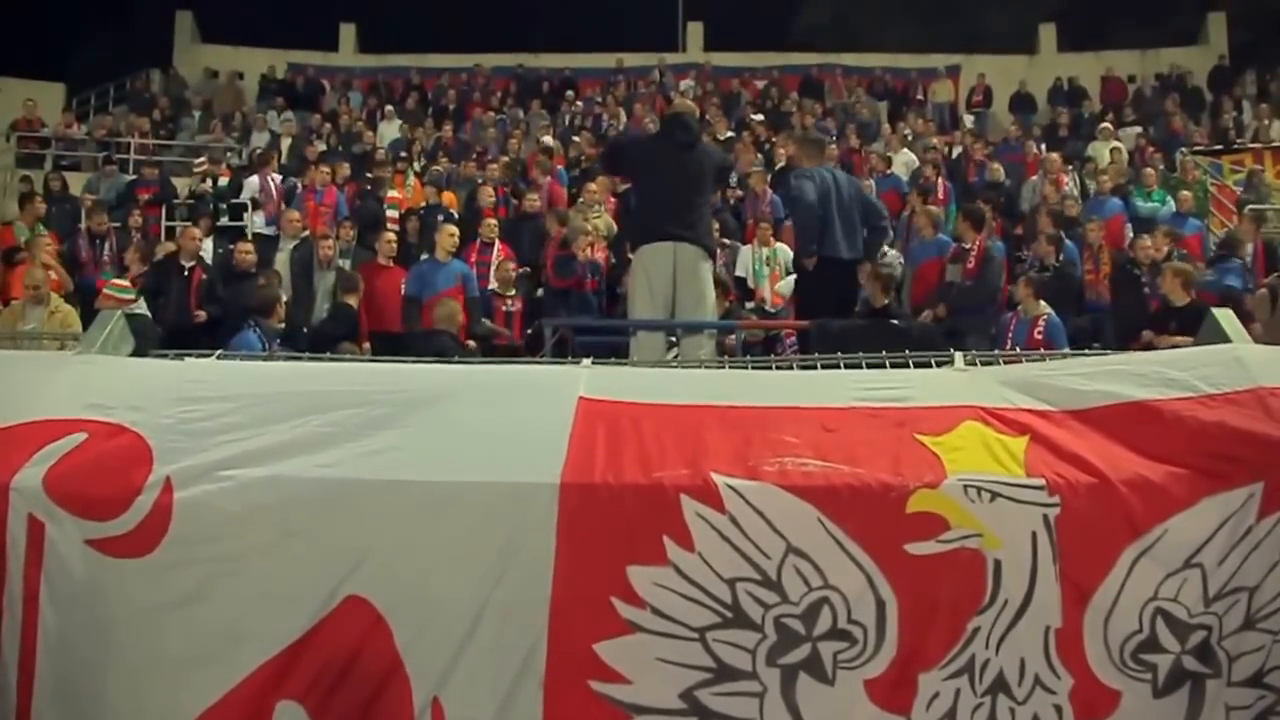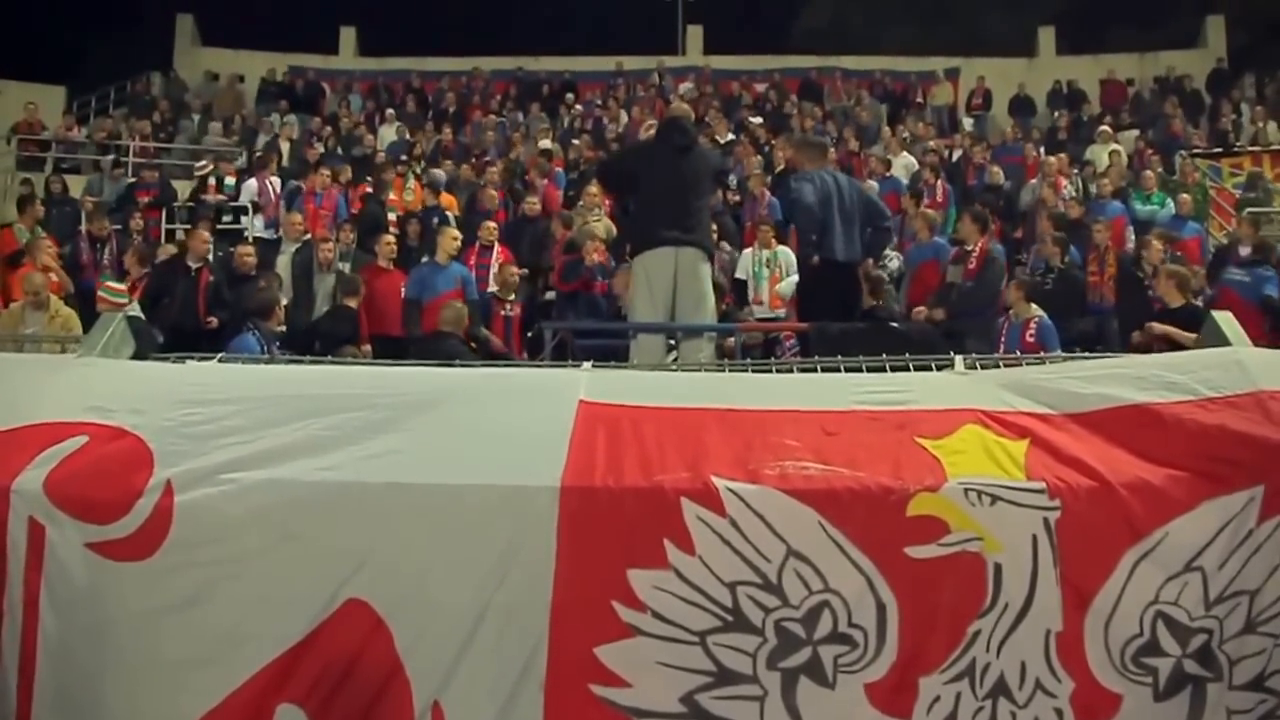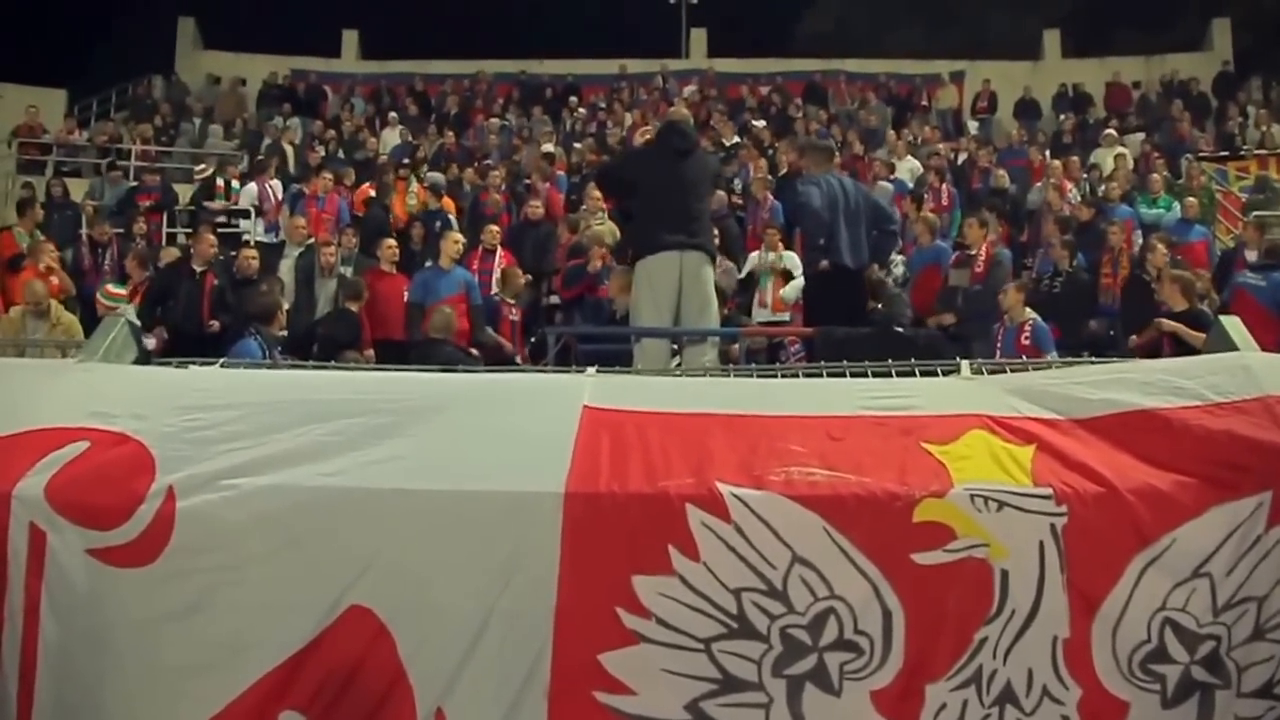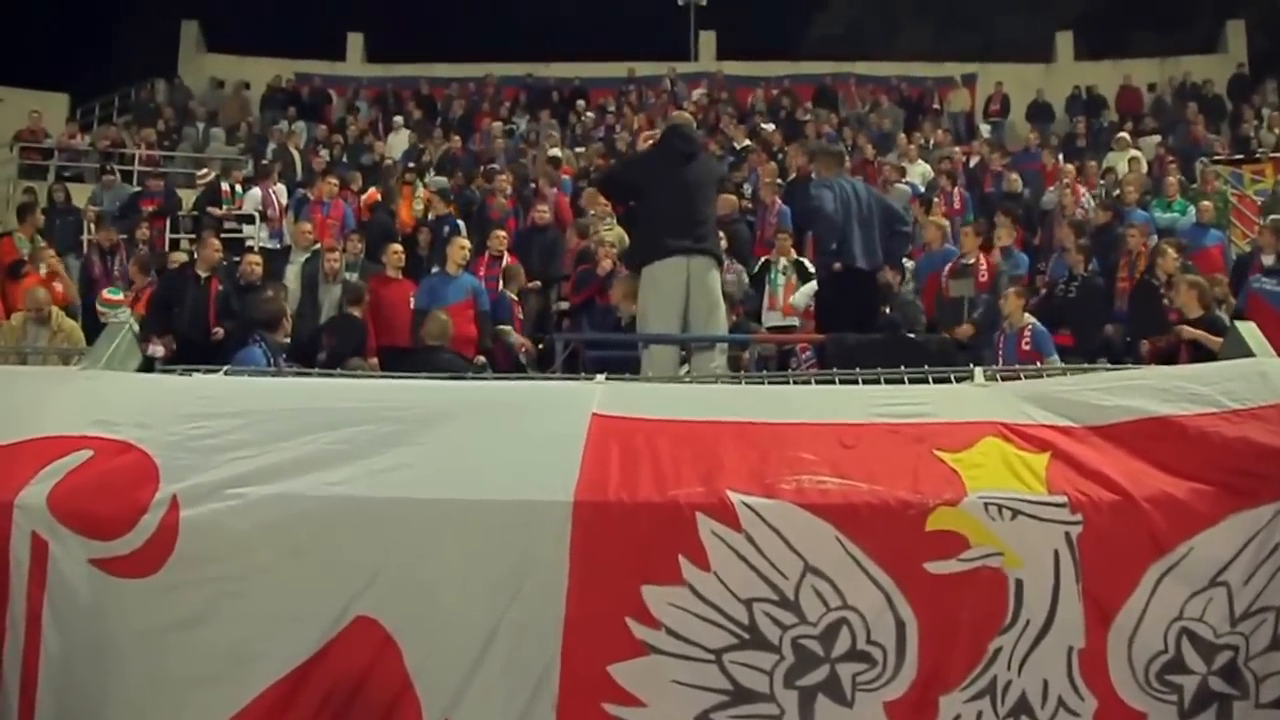
dt=0.3s
person 1, frame 1
left shoulder: (643, 147)
right shoulder: (712, 155)
left elbow: (610, 158)
right elbow: (721, 181)
left hip: (651, 242)
right hip: (695, 243)
left knee: (648, 321)
right knee: (698, 323)
person 1, frame 2
left shoulder: (642, 152)
right shoulder: (709, 159)
left elbow: (606, 174)
right elbow: (715, 187)
left wrist: (632, 196)
left hip: (651, 246)
right hip: (695, 247)
left knee: (648, 324)
right knee: (698, 325)
person 1, frame 3
left shoulder: (643, 156)
right shoulder: (706, 162)
left elbow: (605, 179)
left hip: (654, 250)
right hip: (698, 251)
left knee: (652, 330)
right knee: (701, 329)
person 1, frame 4
left shoulder: (646, 161)
right shoulder: (710, 165)
left elbow: (607, 185)
left hip: (660, 255)
right hip: (704, 256)
left knee: (659, 336)
right knee: (710, 336)
person 2, frame 1
left shoulder: (802, 177)
right shoulder: (847, 181)
left elbow: (806, 205)
right elbow: (880, 218)
left wrist: (808, 250)
right wrist: (866, 254)
left hip: (819, 267)
right hip: (849, 266)
person 2, frame 2
left shoulder: (804, 180)
right shoulder: (850, 184)
left elbow: (806, 208)
right elbow: (883, 219)
left wrist: (809, 252)
right wrist: (870, 255)
left hip: (821, 270)
right hip: (850, 271)
person 2, frame 3
left shoulder: (810, 183)
right shoulder: (855, 187)
left elbow: (813, 212)
right elbow: (889, 222)
left wrist: (817, 256)
right wrist: (877, 259)
left hip: (827, 276)
right hip: (857, 275)
person 2, frame 4
left shoulder: (822, 187)
right shoulder: (867, 190)
left elbow: (826, 215)
right elbow: (902, 223)
left wrist: (830, 258)
right wrist: (889, 259)
left hip: (839, 279)
right hip: (869, 278)
